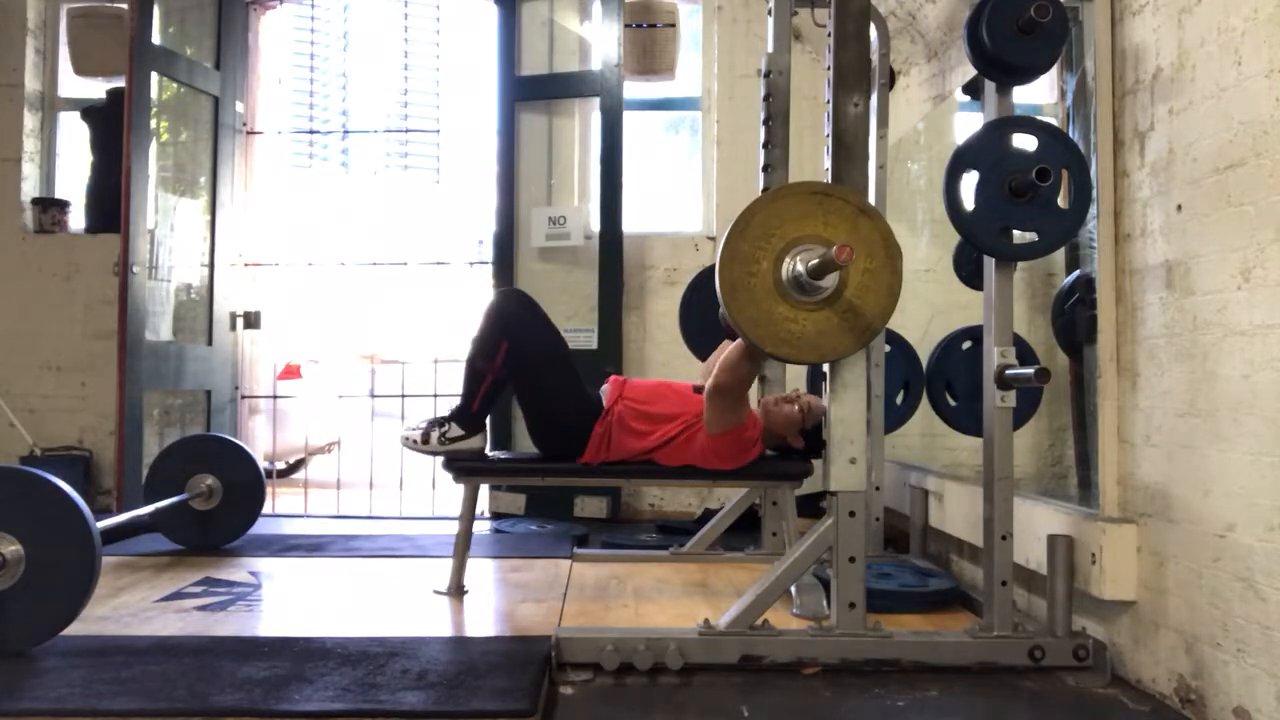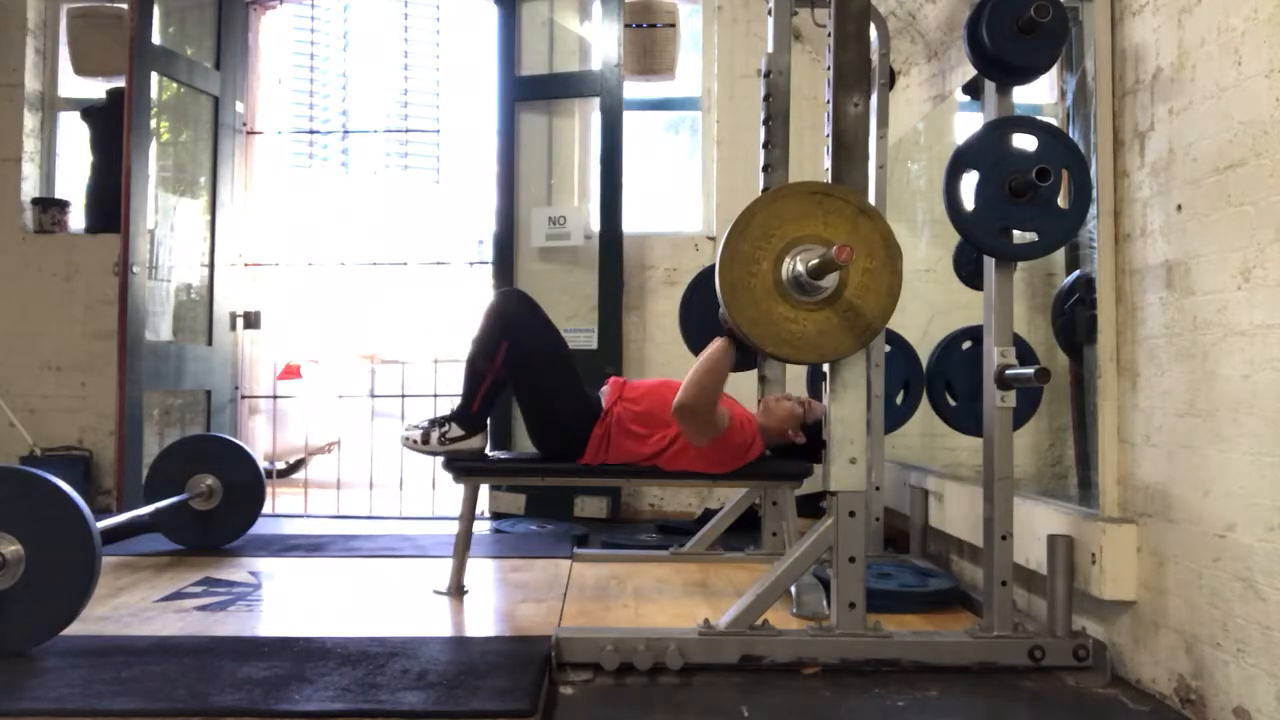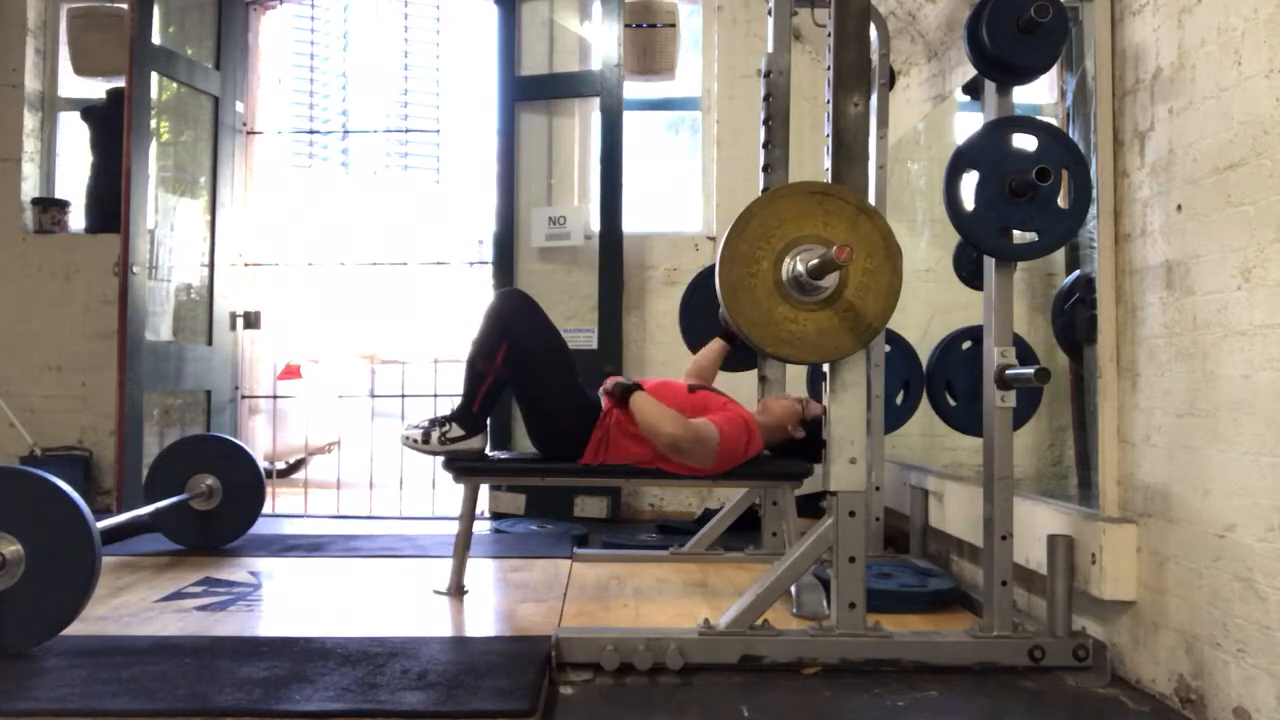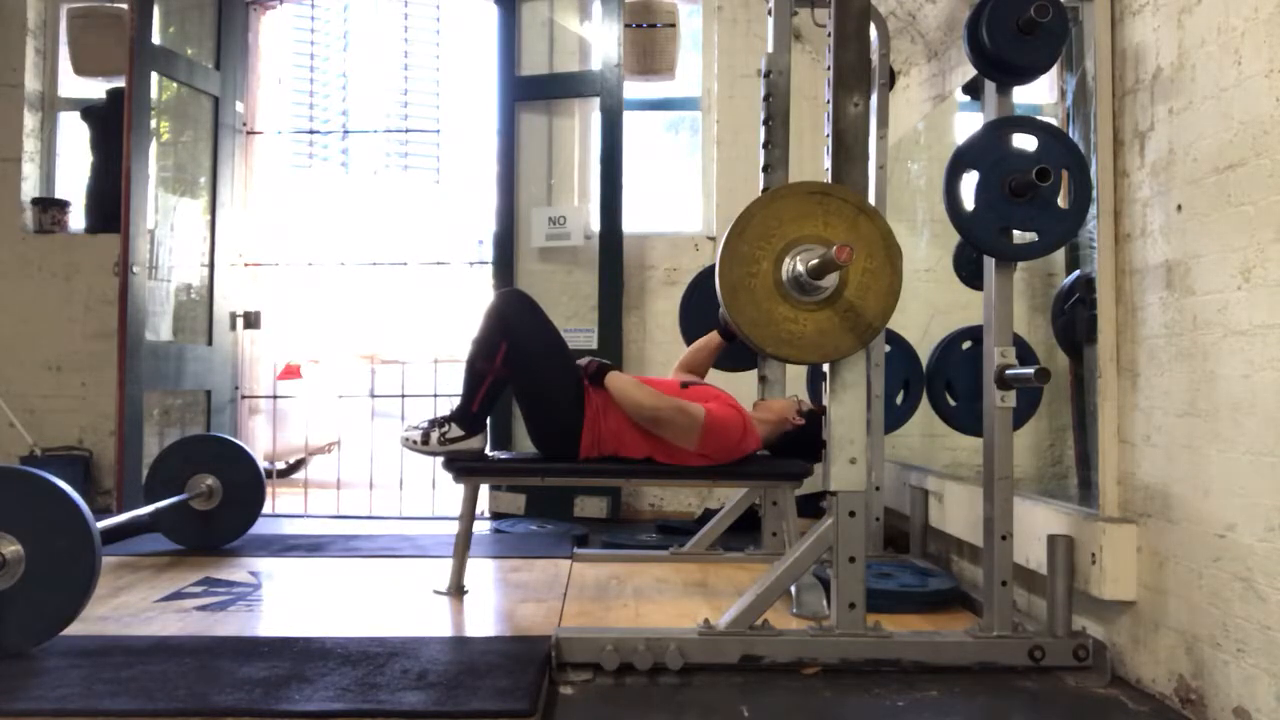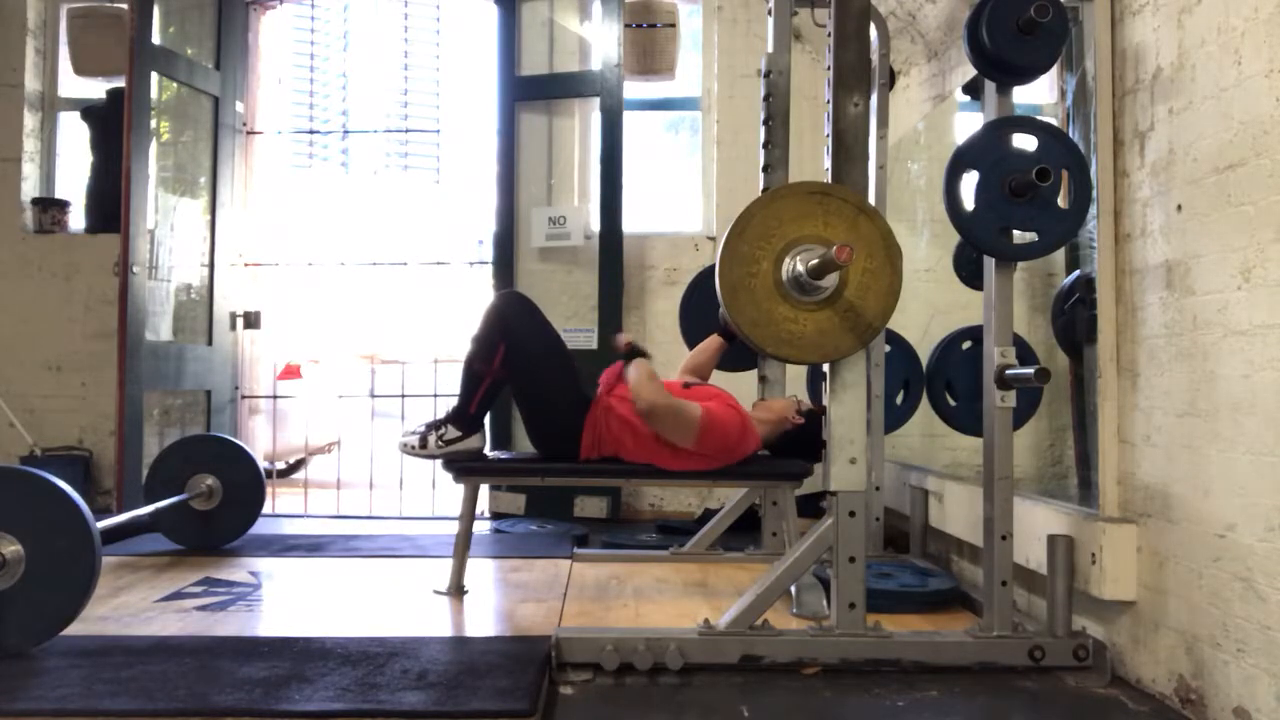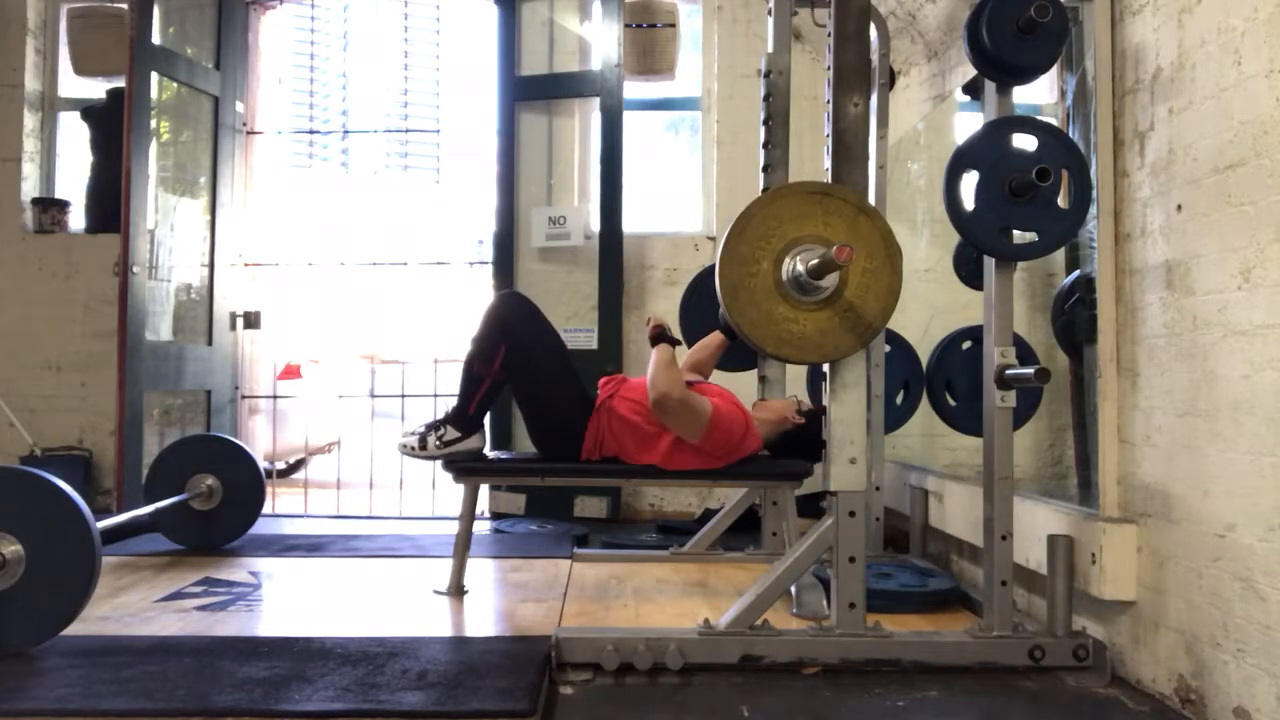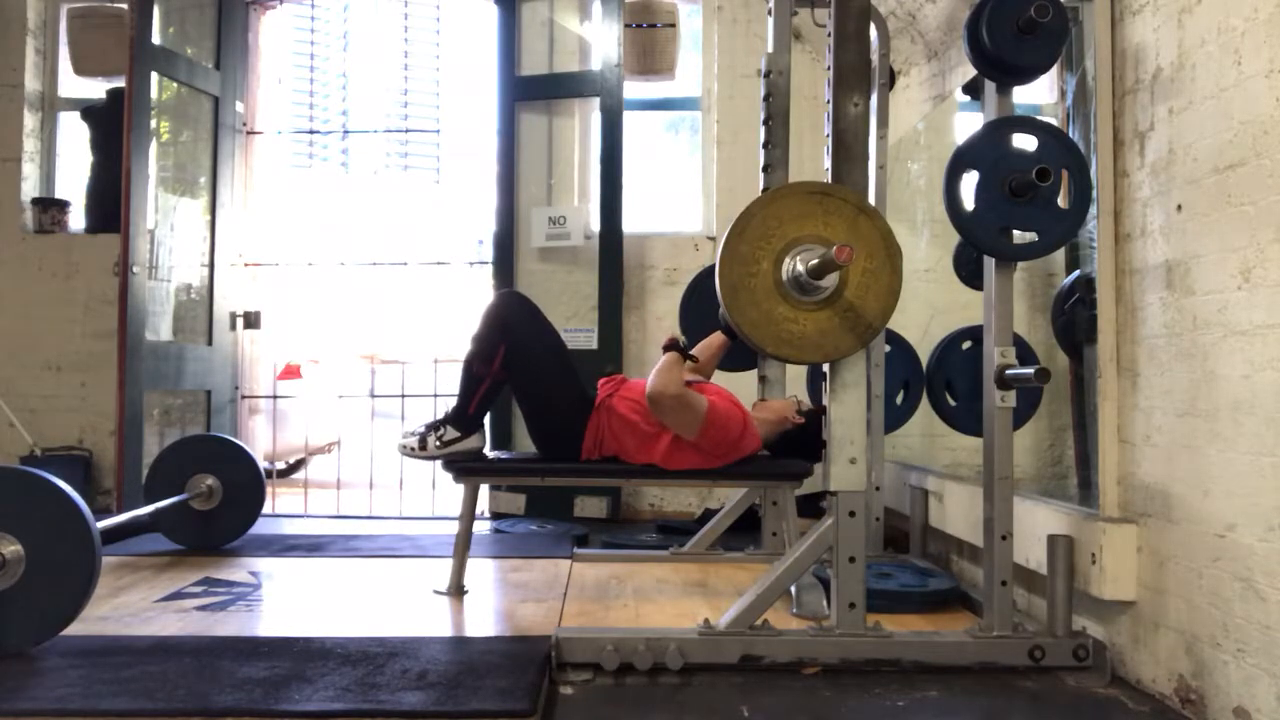
dt=0.3s
person 1, frame 1
left shoulder: (740, 442)
right shoulder: (744, 429)
left elbow: (723, 385)
right elbow: (711, 379)
left hip: (581, 433)
right hip: (593, 412)
left knee: (510, 311)
right knee: (513, 308)
left ankle: (465, 427)
right ankle: (466, 422)
person 1, frame 2
left shoulder: (740, 438)
right shoulder: (742, 426)
left elbow: (686, 405)
right elbow: (700, 387)
left wrist: (732, 338)
right wrist: (730, 333)
left hip: (579, 434)
right hip: (591, 416)
left knee: (510, 310)
right knee: (513, 308)
left ankle: (465, 427)
right ankle: (467, 423)
person 1, frame 3
left shoulder: (738, 435)
right shoulder: (738, 424)
left elbow: (675, 438)
right elbow: (692, 383)
left wrist: (630, 393)
right wrist: (728, 335)
left hip: (579, 435)
right hip: (592, 415)
left knee: (509, 309)
right knee: (513, 308)
left ankle: (466, 427)
right ankle: (468, 422)
person 1, frame 4
left shoulder: (730, 428)
right shoulder: (732, 425)
left elbow: (652, 412)
right elbow: (682, 376)
left wrist: (600, 372)
right wrist: (726, 331)
left hip: (575, 429)
right hip: (583, 423)
left knee: (510, 309)
right knee: (513, 312)
left ankle: (465, 427)
right ankle: (466, 424)
person 1, frame 5
left shoulder: (730, 429)
right shoulder: (735, 426)
left elbow: (652, 405)
right elbow: (688, 376)
left wrist: (634, 355)
right wrist: (727, 333)
left hip: (576, 431)
right hip: (584, 423)
left knee: (509, 311)
right knee: (512, 312)
left ankle: (462, 427)
right ankle: (465, 424)
person 1, frame 6
left shoulder: (733, 428)
right shoulder: (736, 425)
left elbow: (666, 397)
right elbow: (689, 372)
left wrist: (662, 340)
right wrist: (729, 330)
left hip: (578, 431)
right hip: (589, 418)
left knee: (510, 311)
right knee: (513, 312)
left ankle: (461, 428)
right ankle: (463, 425)
person 1, frame 7
left shoulder: (732, 427)
right shoulder: (736, 425)
left elbow: (662, 394)
right elbow: (692, 375)
left wrist: (673, 350)
right wrist: (730, 330)
left hip: (578, 431)
right hip: (587, 420)
left knee: (508, 311)
right knee: (511, 314)
left ankle: (461, 428)
right ankle: (464, 424)
